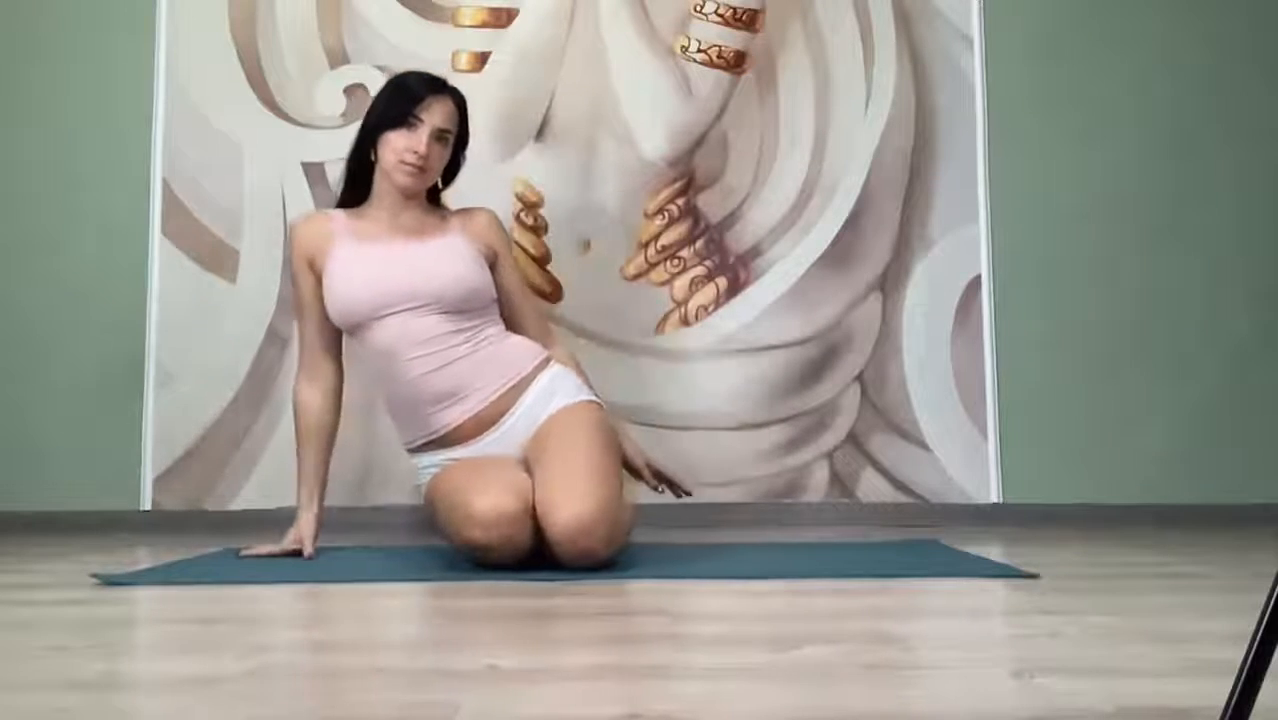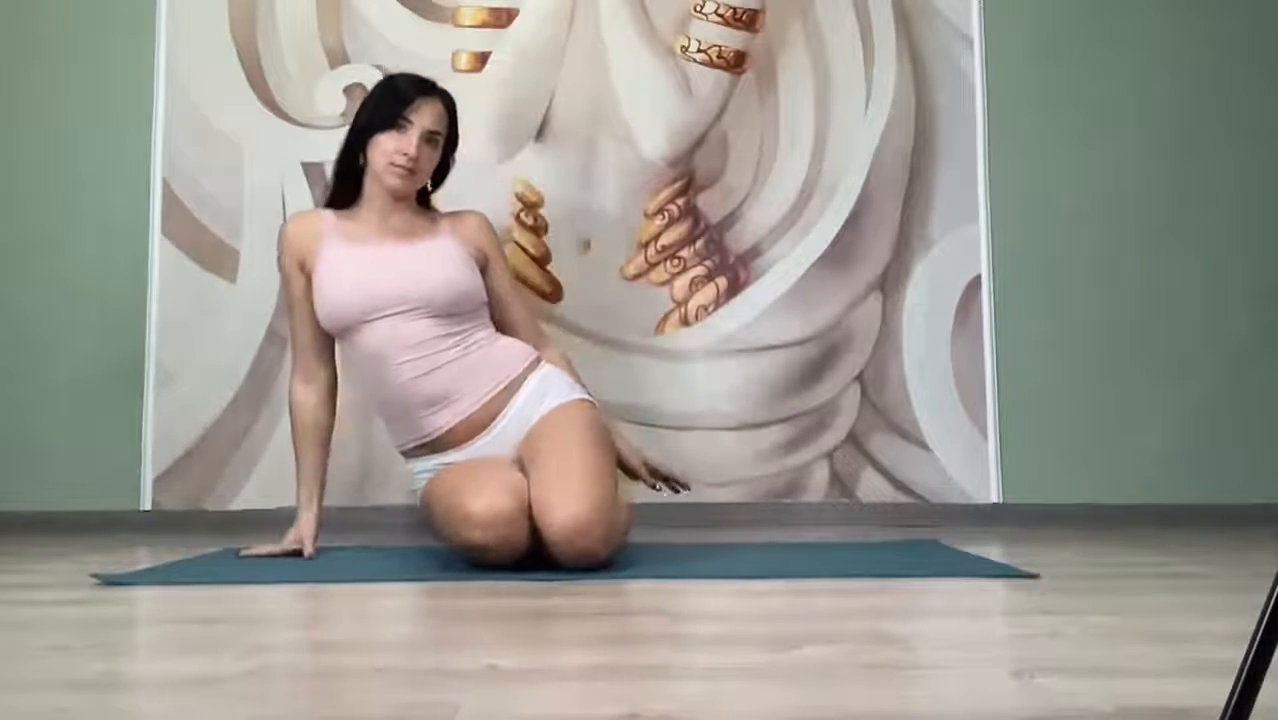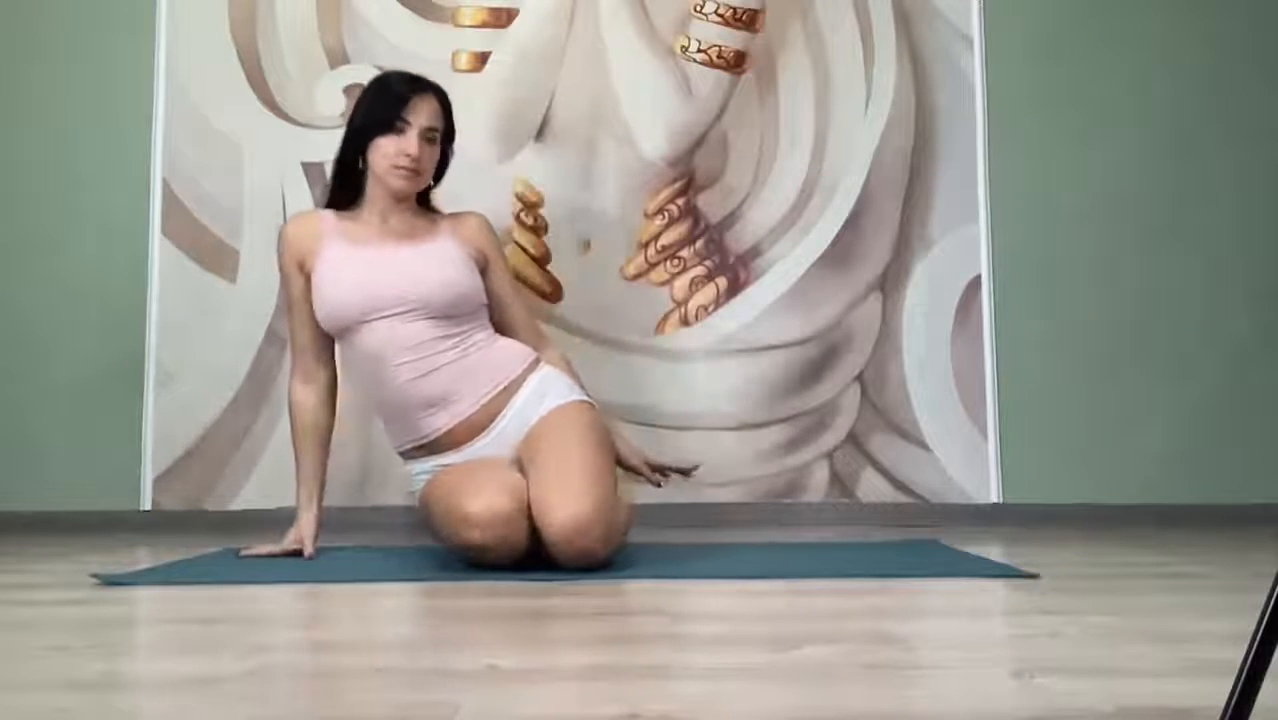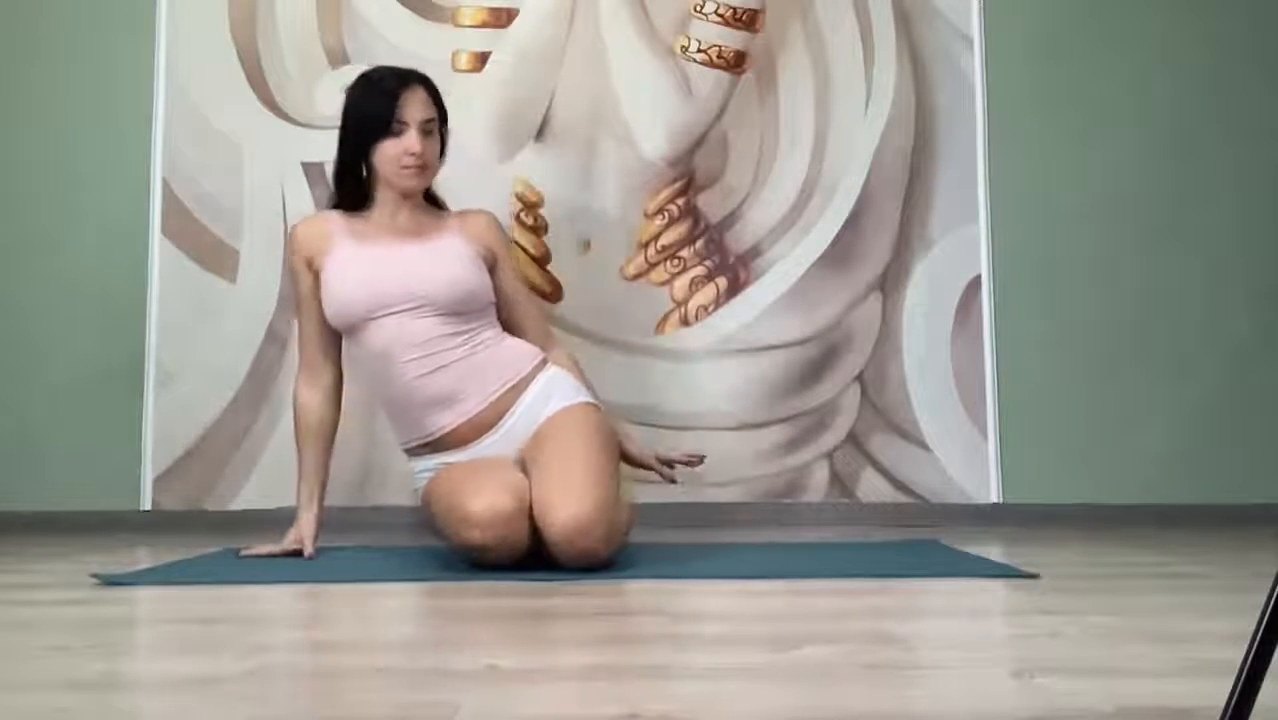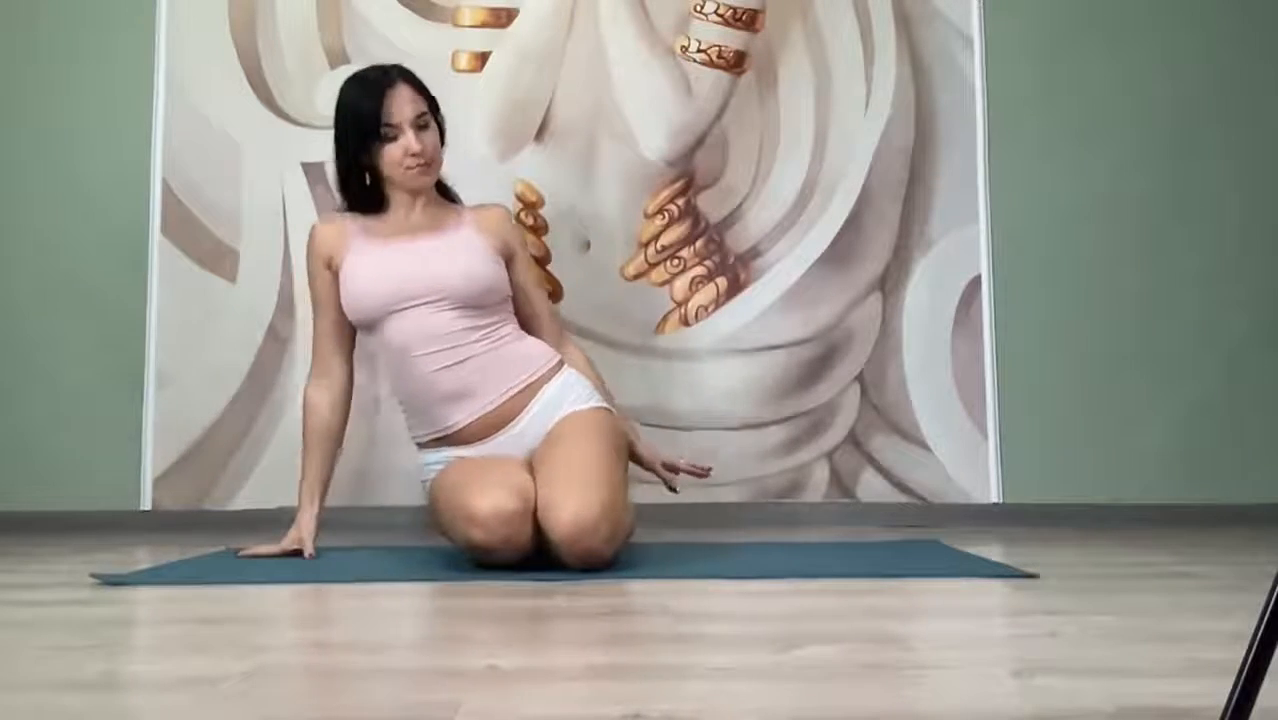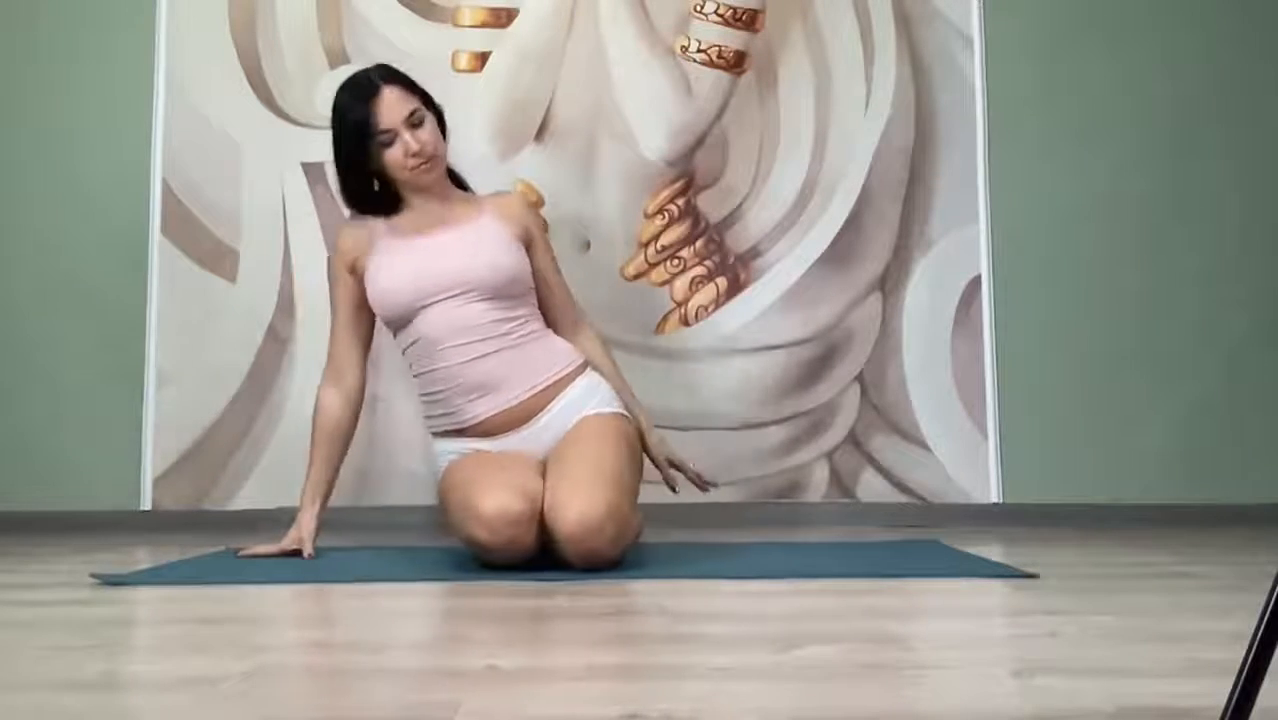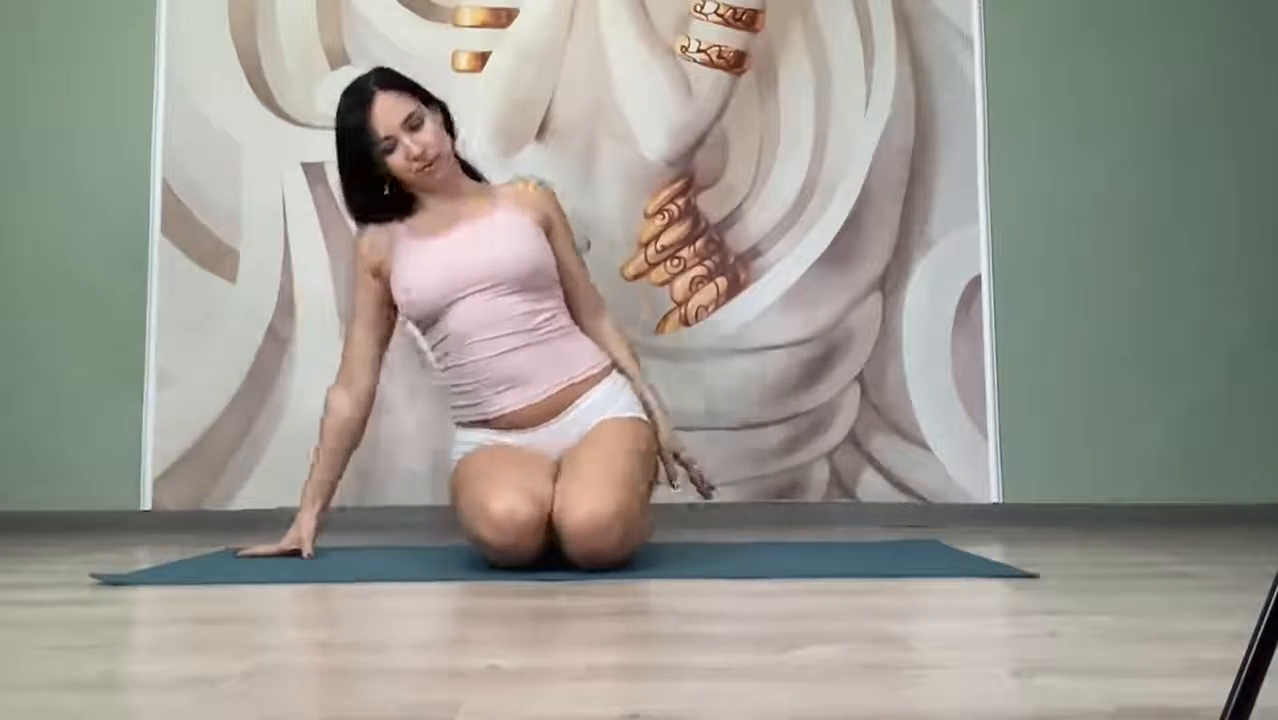
dt=0.2s
person 1, frame 1
left shoulder: (478, 228)
right shoulder: (316, 237)
right elbow: (318, 377)
left wrist: (619, 439)
right wrist: (308, 510)
left hip: (544, 404)
right hip: (451, 456)
left knee: (583, 537)
right knee: (496, 528)
left ankle: (607, 503)
right ankle: (536, 503)
person 1, frame 2
left shoulder: (468, 231)
right shoulder: (306, 237)
right elbow: (312, 379)
left wrist: (613, 439)
right wrist: (308, 510)
left hip: (537, 404)
right hip: (446, 459)
left knee: (580, 537)
right knee: (492, 528)
left ankle: (607, 504)
right ankle: (533, 508)
person 1, frame 3
left shoulder: (469, 232)
right shoulder: (306, 239)
left elbow: (537, 344)
right elbow: (311, 380)
left wrist: (614, 441)
right wrist: (307, 511)
left hip: (535, 406)
right hip: (445, 462)
left knee: (579, 537)
right knee: (490, 526)
left ankle: (607, 504)
right ankle: (532, 508)
person 1, frame 4
left shoulder: (477, 230)
right shoulder: (315, 239)
left elbow: (545, 342)
right elbow: (317, 379)
left wrist: (621, 438)
right wrist: (307, 511)
left hip: (542, 406)
right hip: (448, 460)
left knee: (579, 537)
right knee: (491, 526)
left ankle: (604, 501)
right ankle: (531, 506)
person 1, frame 5
left shoulder: (492, 223)
right shoulder: (333, 241)
left elbow: (556, 337)
right elbow: (329, 380)
left wrist: (633, 437)
right wrist: (307, 512)
left hip: (555, 407)
right hip: (457, 453)
left knee: (582, 535)
right knee: (495, 525)
left ankle: (604, 498)
right ankle: (534, 505)
person 1, frame 6
left shoulder: (511, 212)
right shoulder: (357, 243)
left elbow: (575, 327)
right elbow: (342, 382)
left wrist: (646, 428)
right wrist: (309, 510)
left hip: (574, 407)
right hip: (472, 447)
left knee: (589, 535)
right knee: (501, 528)
left ankle: (609, 501)
right ankle: (549, 505)
person 1, frame 7
left shoulder: (528, 200)
right shoulder: (380, 247)
left elbow: (594, 317)
right elbow: (353, 386)
left wrist: (659, 418)
right wrist: (310, 510)
left hip: (596, 408)
right hip: (492, 439)
left knee: (596, 535)
right knee: (508, 529)
left ankle: (624, 505)
right ankle: (553, 502)
